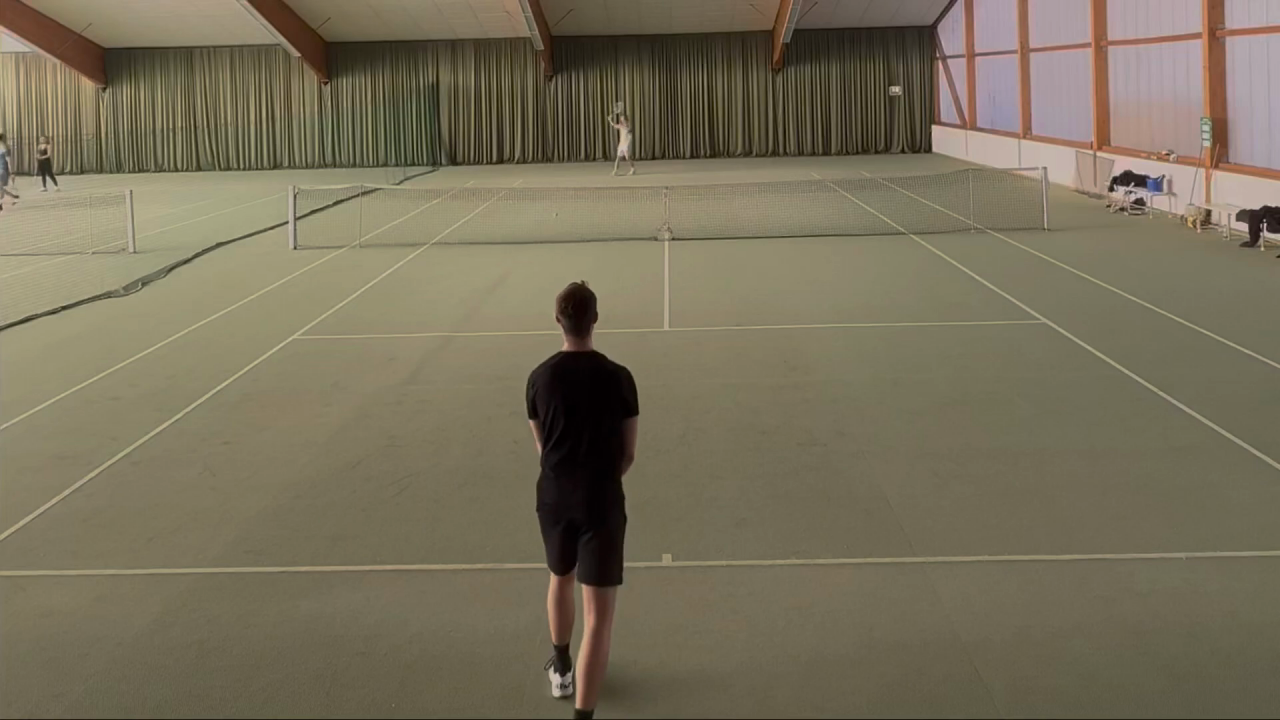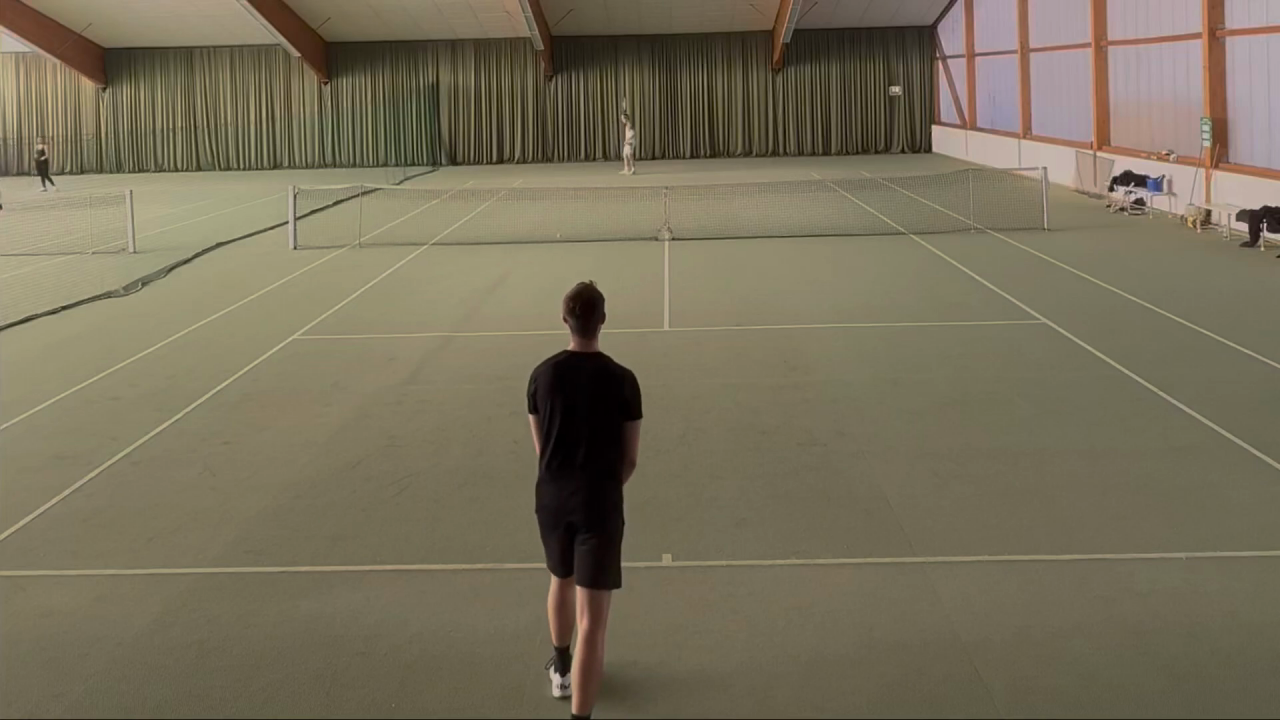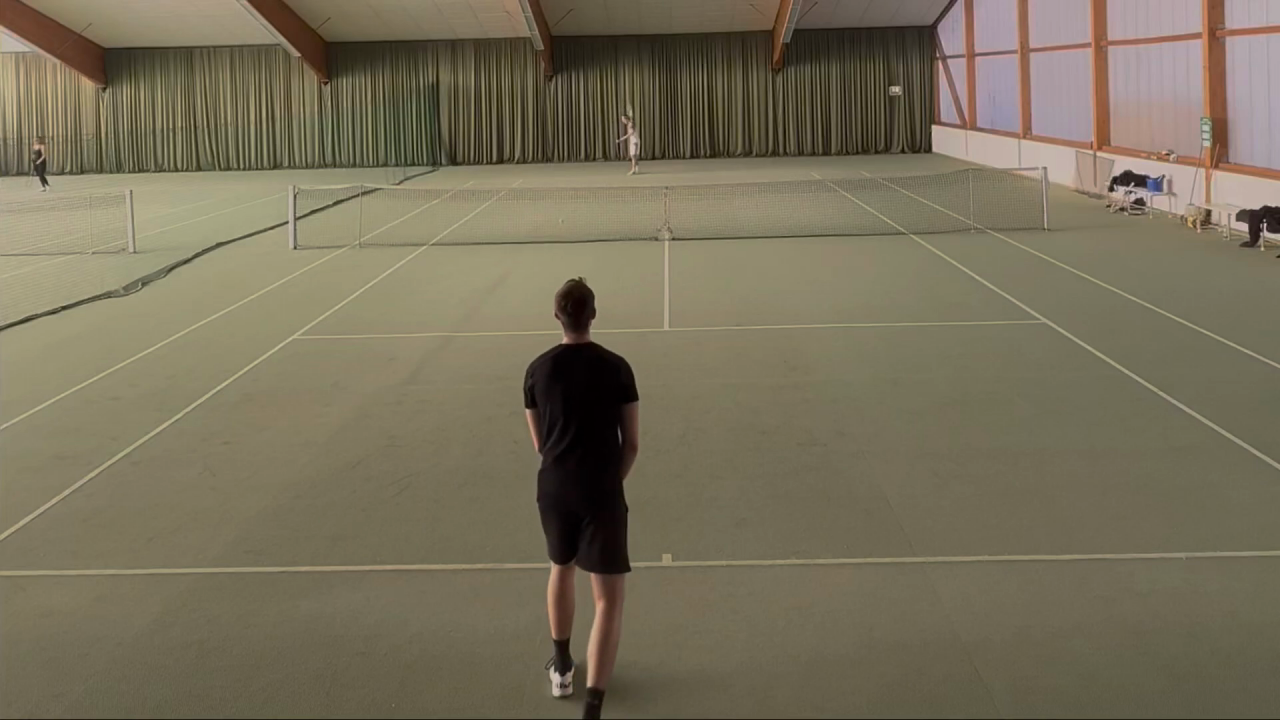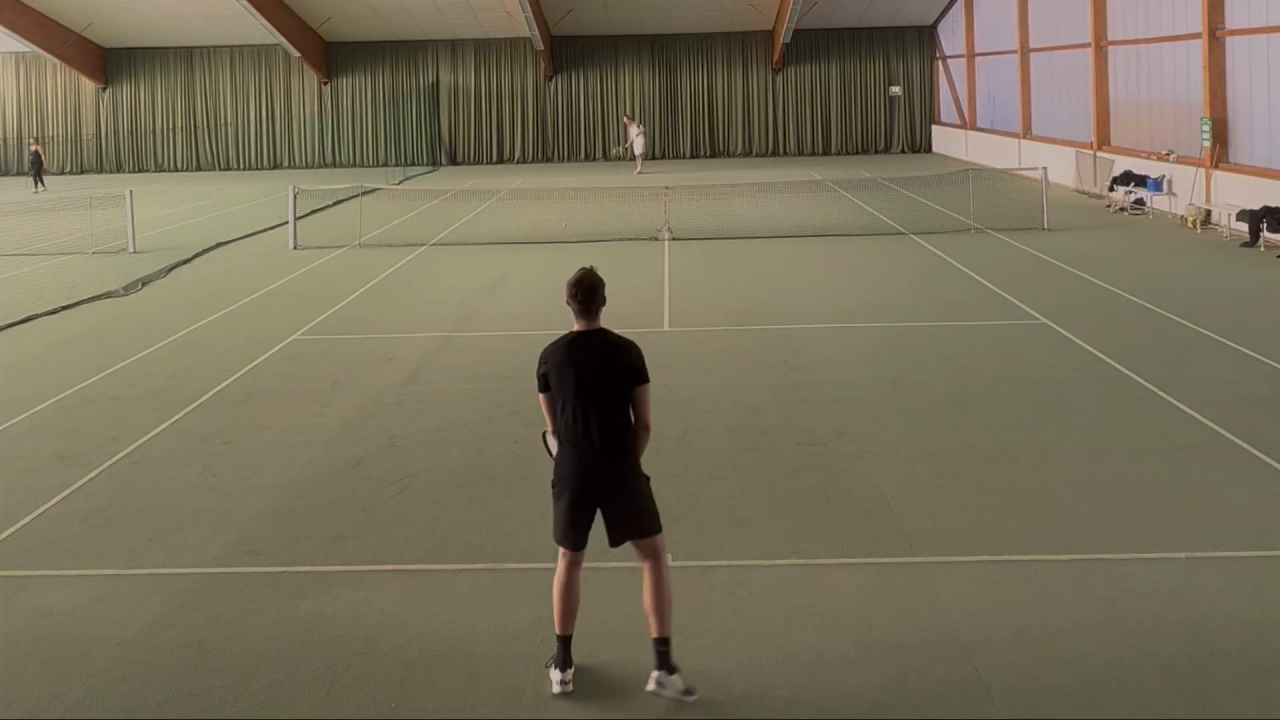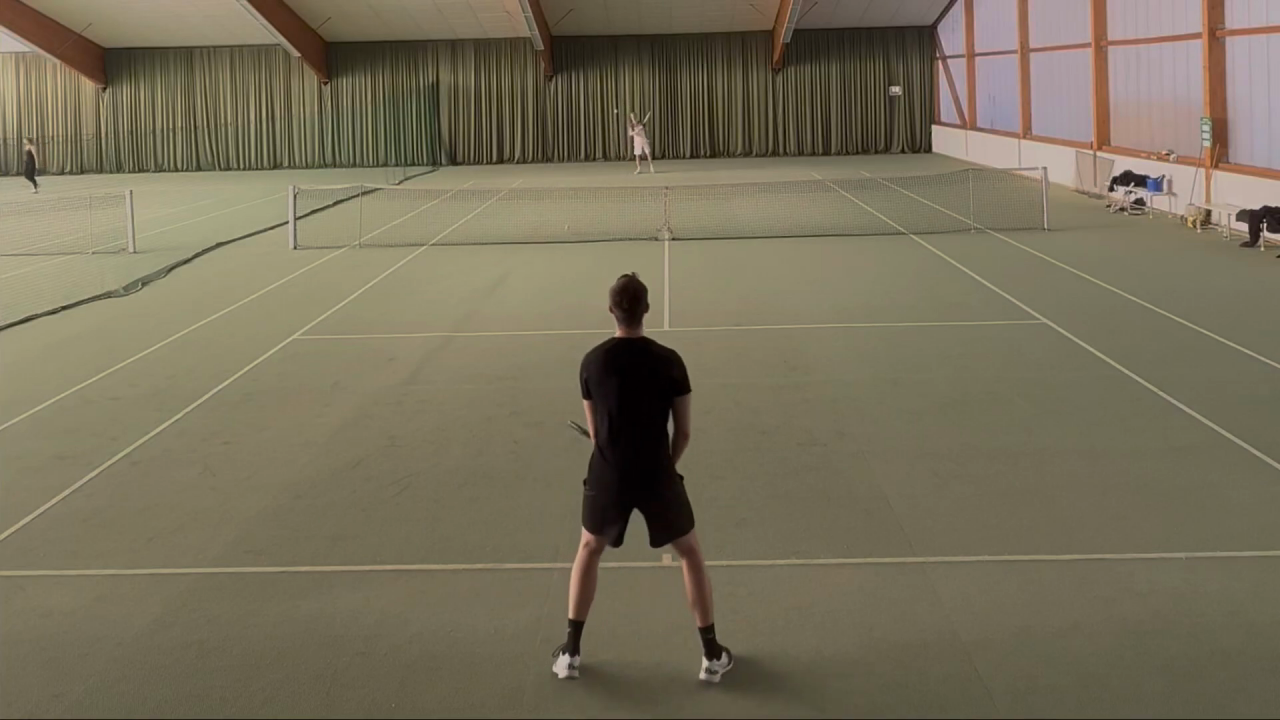
dt=0.3s
person 1, frame 1
left shoulder: (539, 378)
right shoulder: (619, 378)
left elbow: (542, 448)
right elbow: (628, 454)
left hip: (553, 499)
right hip: (601, 502)
left knee: (561, 579)
right knee: (599, 616)
left ankle: (562, 668)
person 1, frame 2
left shoulder: (542, 375)
right shoulder: (622, 381)
left elbow: (540, 448)
right elbow: (630, 460)
left hip: (552, 499)
right hip: (598, 505)
left knee: (561, 579)
right knee: (591, 621)
left ankle: (561, 668)
person 1, frame 3
left shoulder: (538, 369)
right shoulder: (616, 368)
left elbow: (539, 442)
right elbow: (631, 443)
left hip: (554, 489)
right hip: (601, 491)
left knee: (561, 569)
right knee: (608, 601)
left ankle: (562, 666)
person 1, frame 4
left shoulder: (550, 356)
right shoulder: (627, 352)
left elbow: (553, 427)
right elbow: (644, 425)
left hip: (571, 475)
right hip: (621, 474)
left knee: (569, 563)
right knee: (654, 560)
left ankle: (562, 663)
right ankle: (664, 667)
person 1, frame 5
left shoulder: (592, 361)
right shoulder: (670, 361)
left elbow: (594, 429)
right elbow: (684, 432)
left hip: (607, 477)
right hip: (657, 478)
left knee: (589, 550)
right knee: (691, 555)
left ankle: (570, 652)
right ankle: (712, 654)
